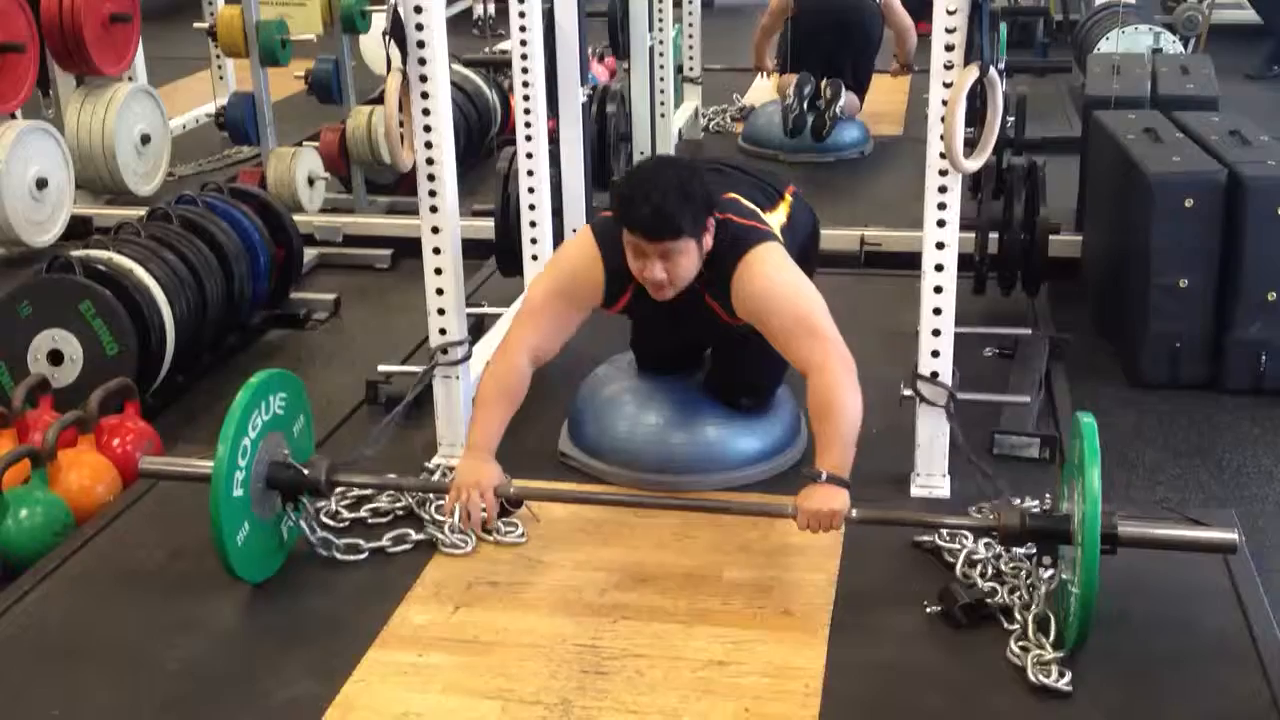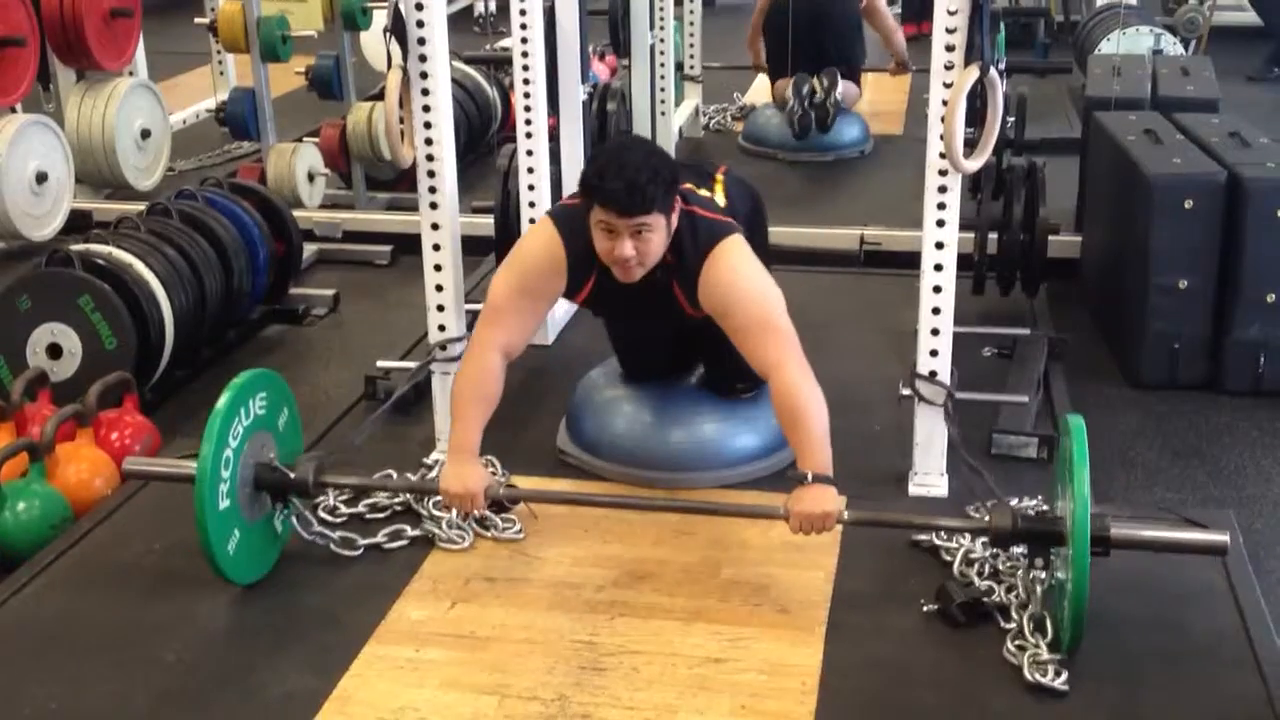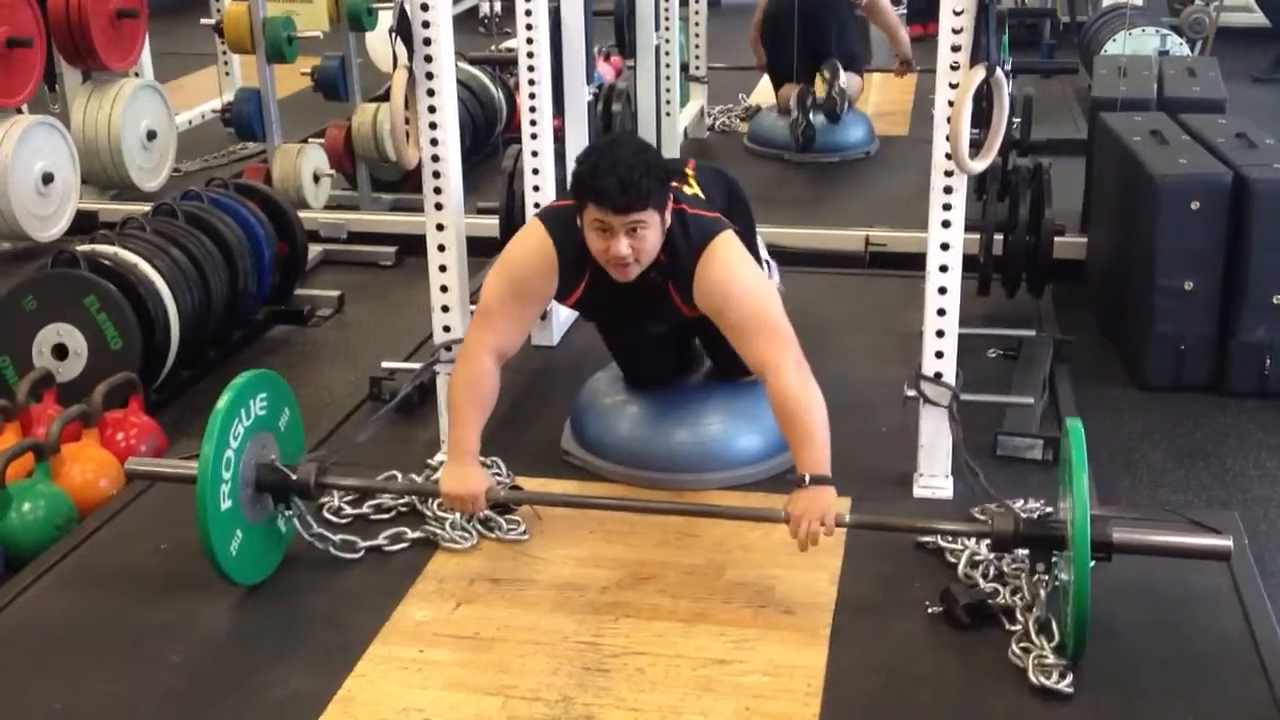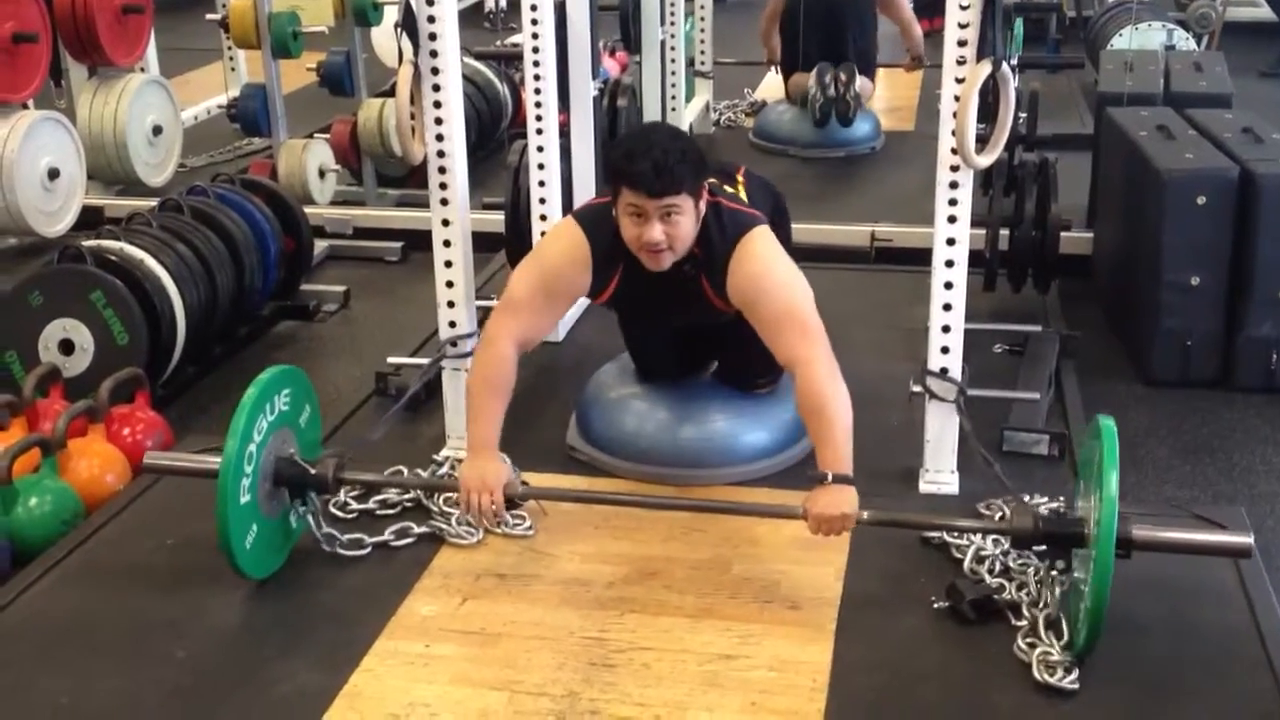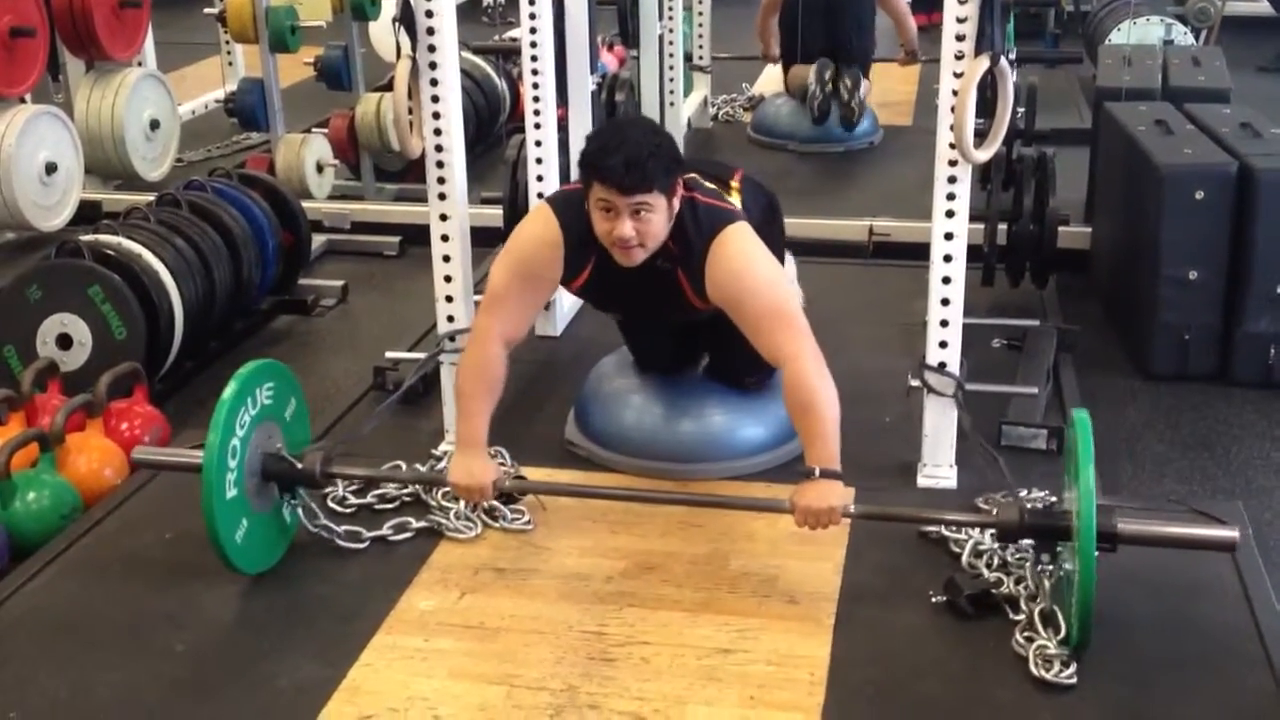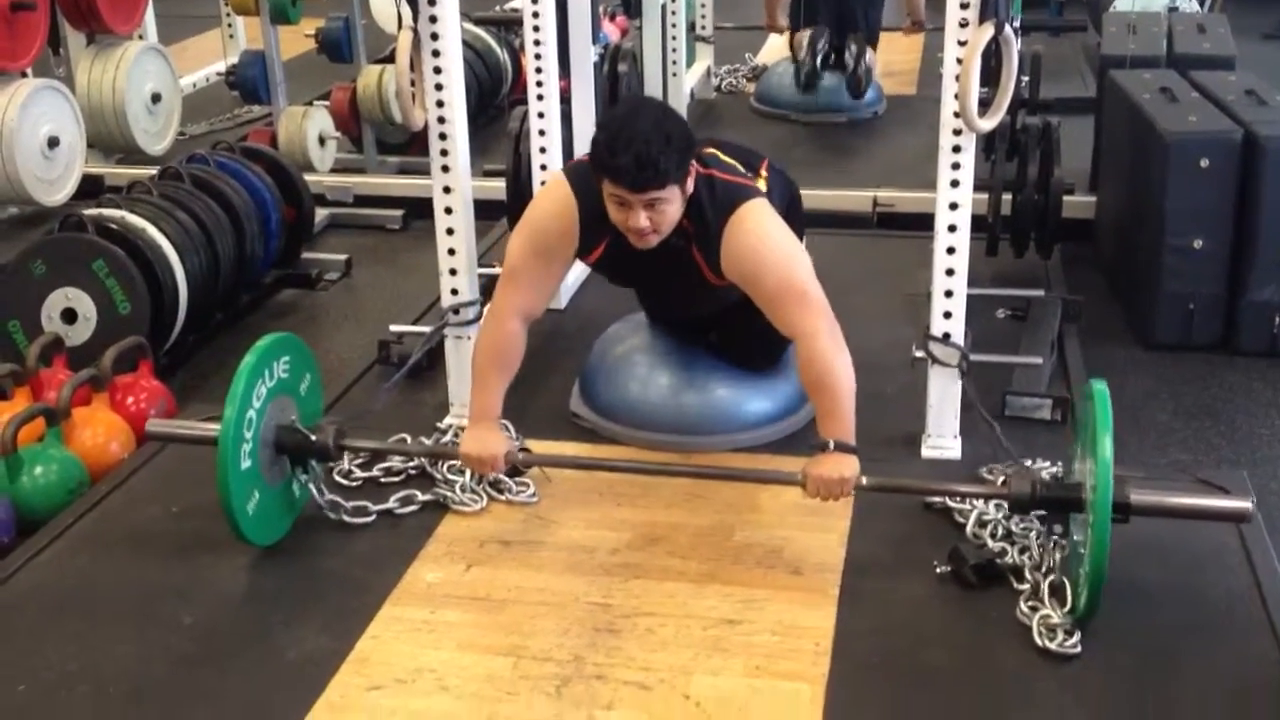
dt=0.5s
person 1, frame 1
left shoulder: (758, 268)
right shoulder: (595, 252)
left elbow: (831, 364)
right elbow: (520, 351)
left wrist: (830, 480)
right wrist: (478, 456)
left knee: (742, 395)
right knee: (658, 367)
right ankle: (702, 342)
person 1, frame 2
left shoulder: (720, 255)
right shoulder: (554, 242)
left elbow: (784, 366)
right elbow: (490, 347)
left wrist: (816, 480)
right wrist: (463, 457)
left knee: (736, 383)
right knee: (648, 373)
right ankle: (686, 343)
person 1, frame 3
left shoulder: (713, 253)
right shoulder: (545, 244)
left elbow: (783, 364)
right elbow: (483, 350)
left wrist: (814, 481)
right wrist: (462, 460)
left knee: (739, 366)
right knee: (651, 375)
left ankle: (761, 278)
right ankle: (681, 340)
person 1, frame 4
left shoulder: (749, 250)
right shoulder: (580, 243)
left elbow: (813, 360)
right elbow: (502, 337)
left wrist: (835, 479)
right wrist: (482, 453)
left knee: (751, 379)
right knee: (660, 373)
person 1, frame 5
left shoulder: (727, 246)
right shoulder: (551, 230)
left elbow: (798, 356)
right elbow: (492, 336)
left wrist: (823, 475)
right wrist: (471, 450)
left knee: (744, 375)
right knee: (659, 365)
person 1, frame 6
left shoulder: (744, 221)
right shoulder: (566, 201)
left elbow: (816, 331)
right elbow: (511, 312)
left wrist: (838, 447)
right wrist: (483, 422)
left knee: (753, 356)
